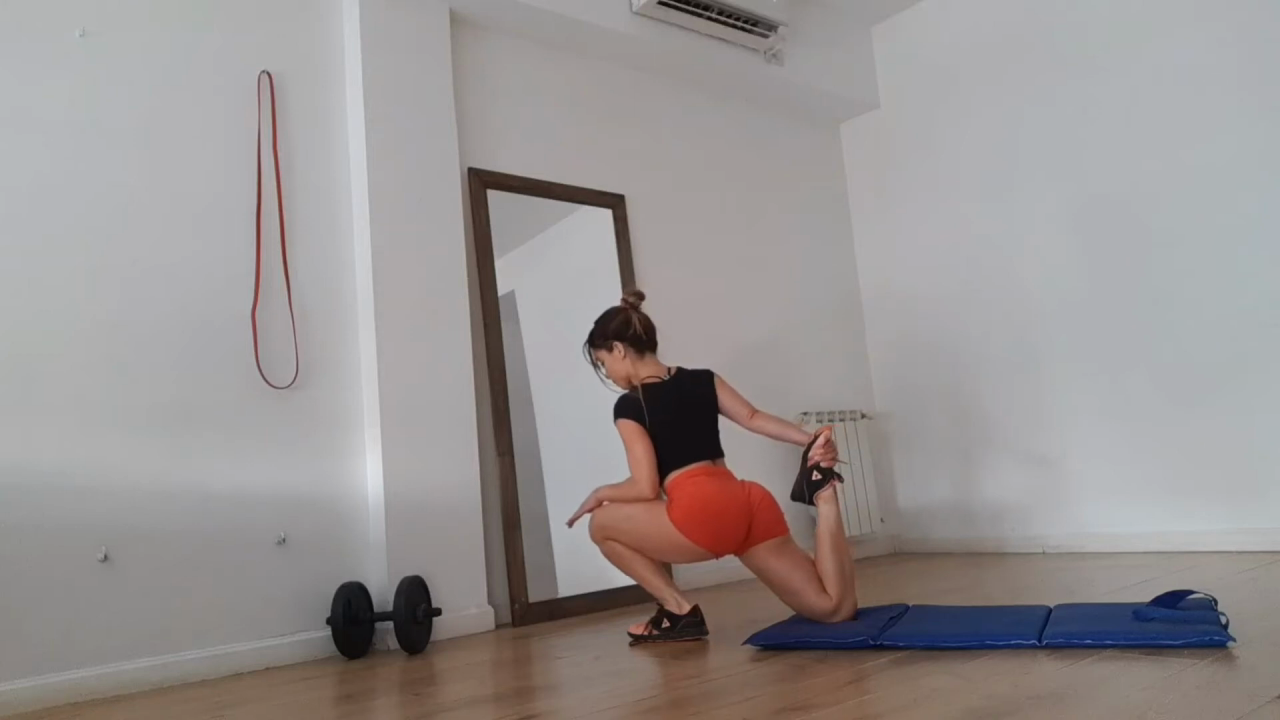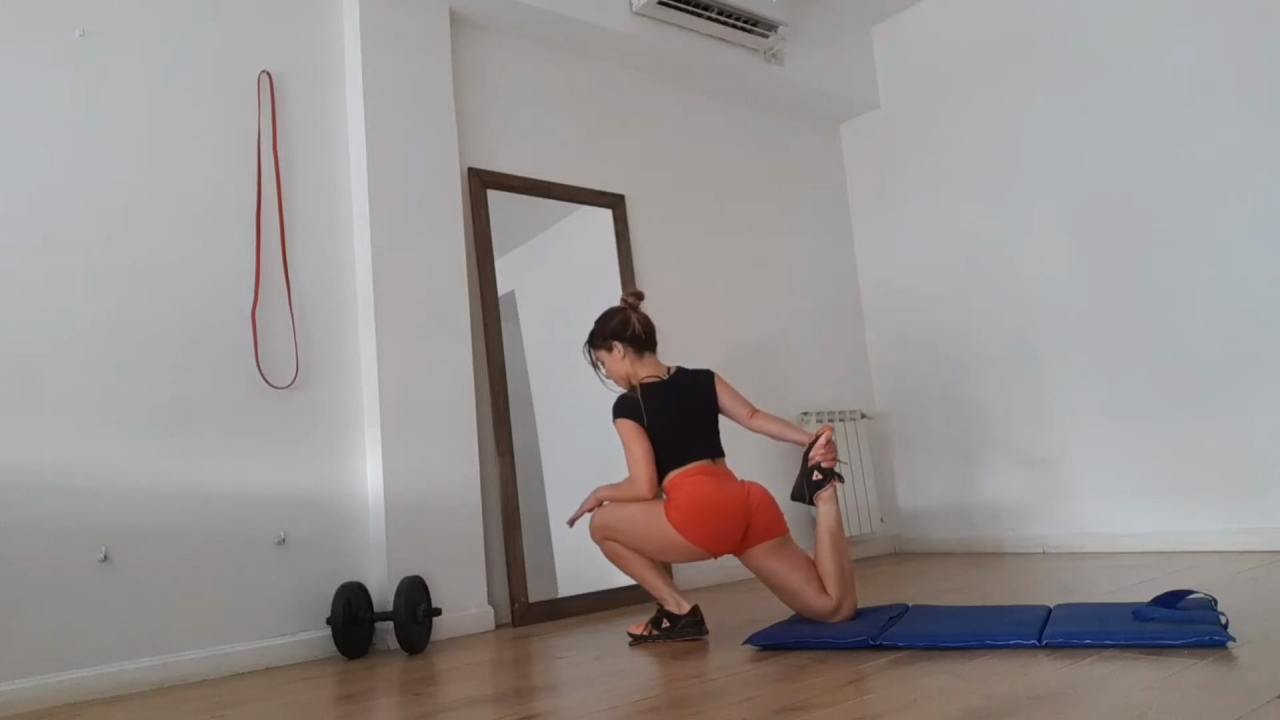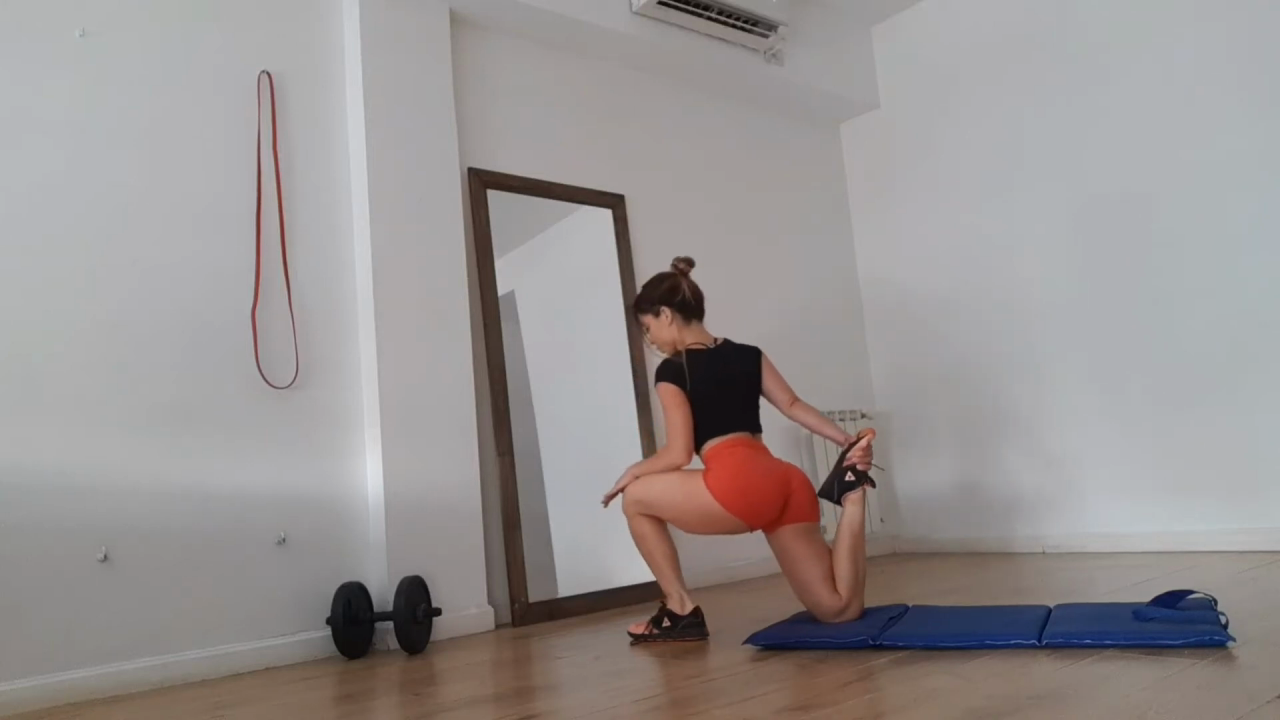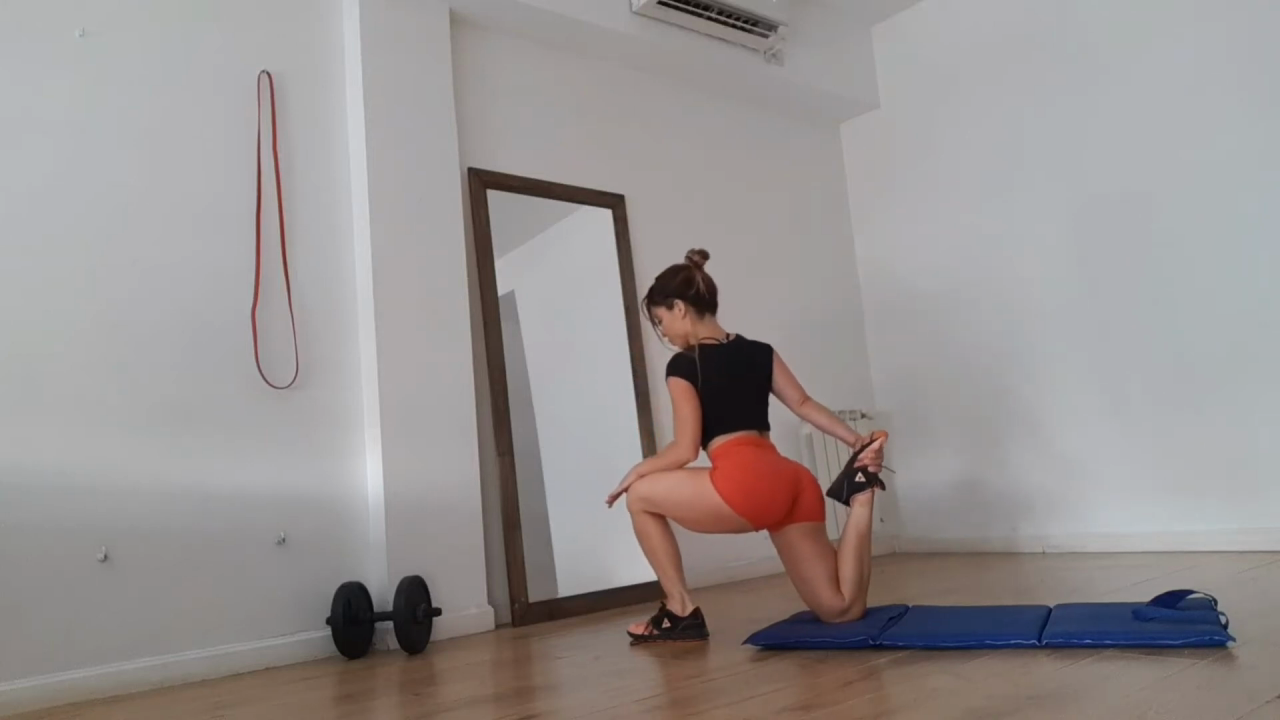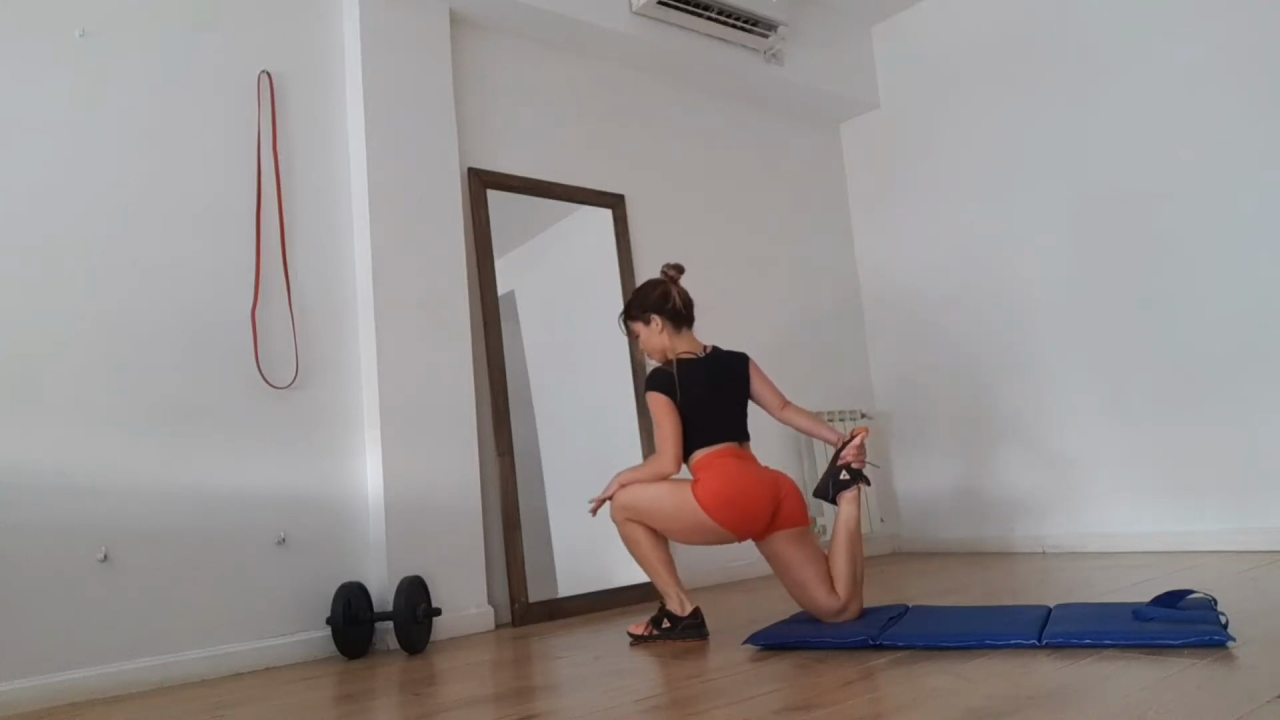
dt=1s
person 1, frame 1
left shoulder: (629, 406)
right shoulder: (702, 379)
left elbow: (646, 488)
right elbow: (753, 417)
left wrist: (601, 494)
right wrist: (812, 441)
left hip: (704, 514)
right hip: (751, 504)
left knee: (602, 523)
left ankle: (679, 611)
person 1, frame 2
left shoulder: (628, 406)
right shoulder: (702, 379)
left elbow: (644, 488)
right elbow: (753, 417)
left wrist: (600, 494)
right wrist: (812, 441)
left hip: (702, 515)
right hip: (751, 504)
left knee: (602, 524)
left ankle: (678, 611)
person 1, frame 3
left shoulder: (672, 372)
right shoulder: (748, 355)
left elbow: (678, 455)
right elbow: (793, 405)
left wrist: (634, 471)
right wrist: (848, 442)
left hip: (739, 486)
right hip: (787, 484)
left knee: (635, 499)
right knee: (839, 608)
left ankle: (681, 611)
person 1, frame 4
left shoulder: (683, 366)
right shoulder: (759, 351)
left elbow: (685, 450)
right elbow: (804, 404)
left wrist: (637, 470)
right wrist: (858, 442)
left hip: (747, 484)
right hip: (793, 482)
left knee: (640, 496)
right knee: (841, 608)
left ankle: (681, 613)
person 1, frame 5
left shoulder: (661, 381)
right shoulder: (736, 362)
left elbow: (668, 464)
right elbow: (785, 408)
left wrist: (620, 480)
right wrist: (841, 441)
left hip: (729, 496)
right hip: (774, 491)
left knee: (624, 504)
right knee: (839, 608)
left ankle: (680, 612)
